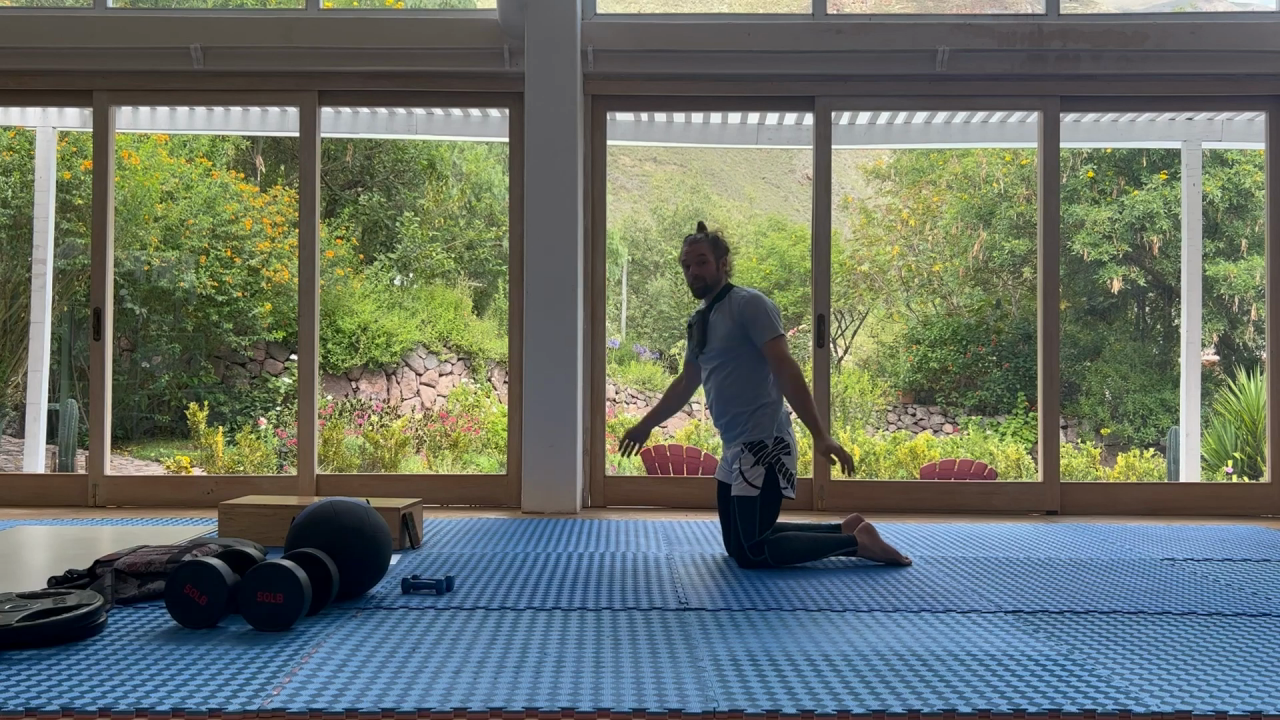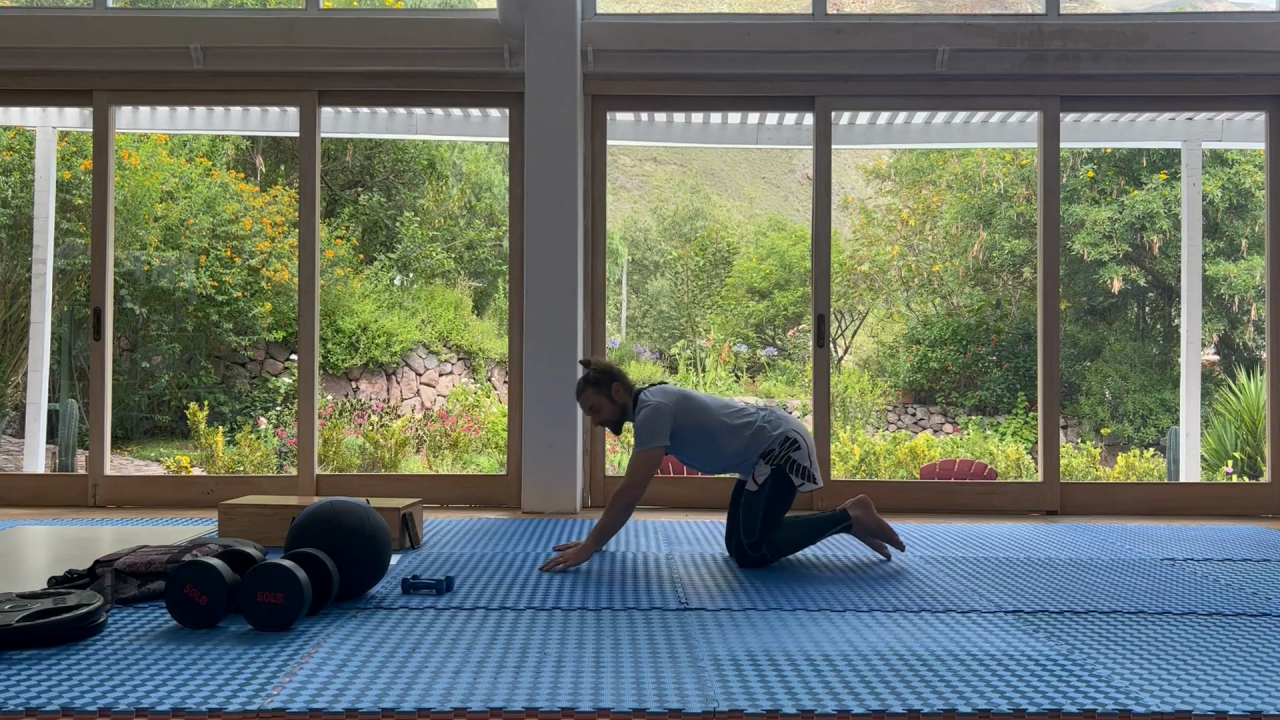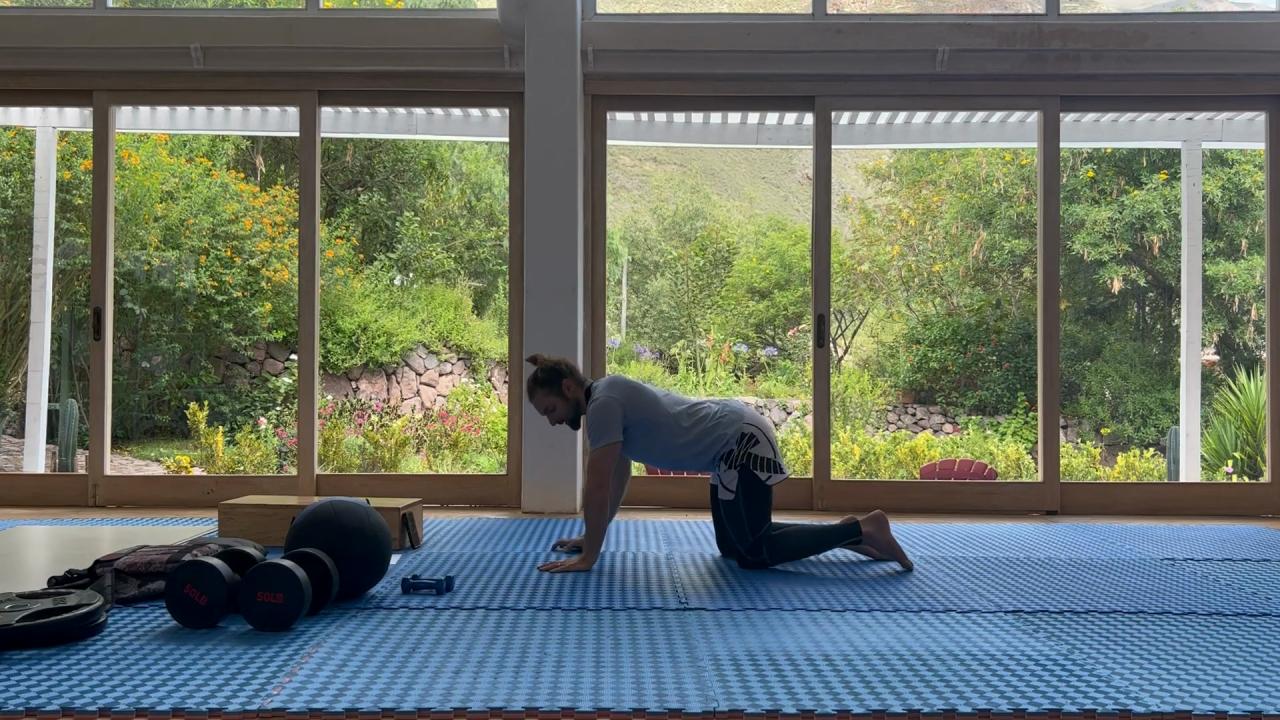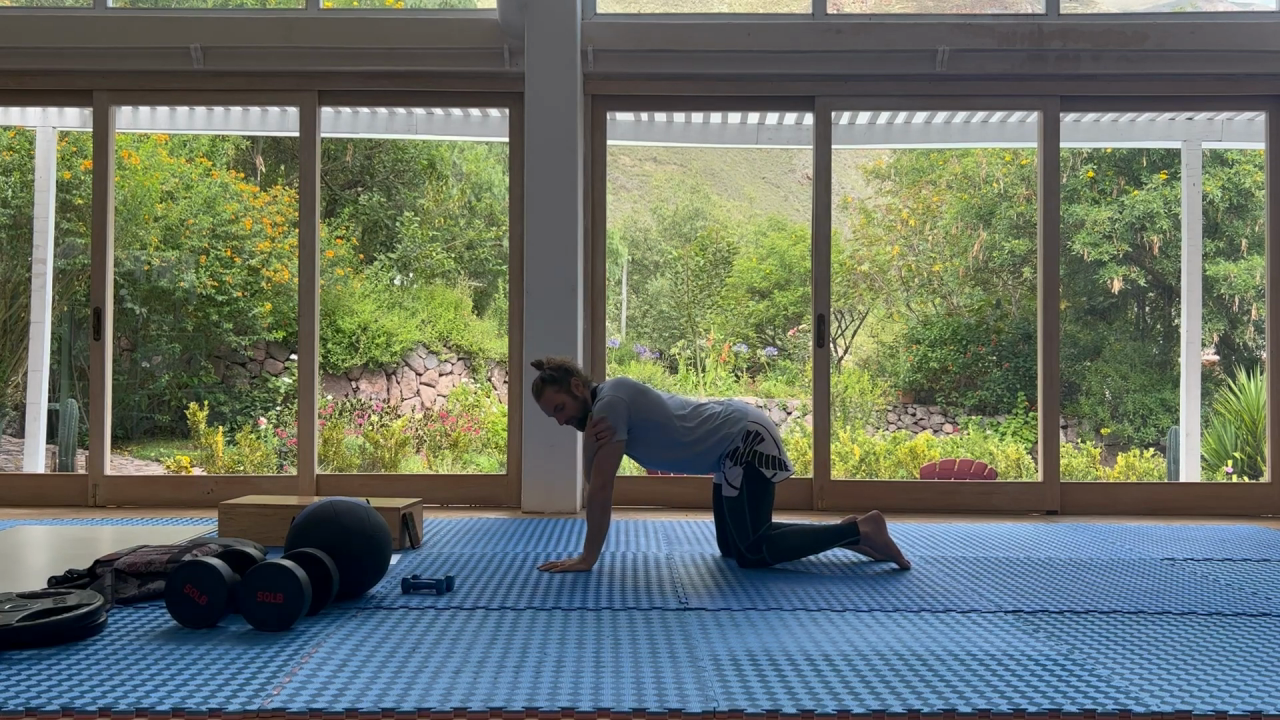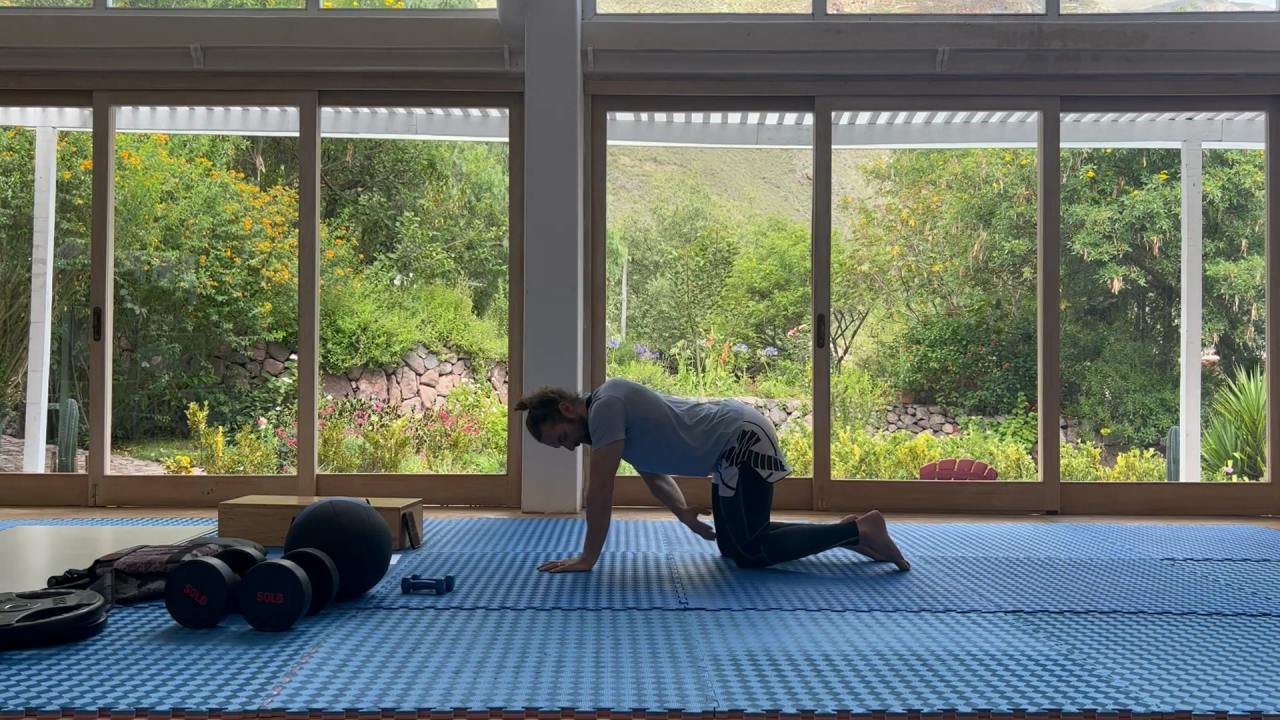
dt=1s
person 1, frame 1
left shoulder: (749, 304)
right shoulder: (701, 321)
left elbow: (786, 371)
right elbow: (684, 384)
left wrist: (822, 434)
right wrist: (645, 425)
left hip: (763, 446)
right hip: (738, 448)
left knee: (750, 552)
right knee: (741, 544)
left ankle: (856, 541)
right ankle: (847, 530)
person 1, frame 2
left shoulder: (654, 410)
right shoulder: (649, 409)
left elbow: (631, 491)
right elbow: (630, 488)
left wrist: (588, 549)
right wrist: (594, 539)
left hip: (782, 446)
right hip: (769, 449)
left knee: (751, 552)
right knee: (739, 544)
left ankle: (850, 517)
right ankle: (848, 517)
person 1, frame 3
left shoulder: (602, 405)
right shoulder: (609, 398)
left elbow: (597, 488)
right elbow: (617, 479)
left wrist: (588, 557)
right wrist: (592, 536)
left hip: (742, 442)
right hip: (733, 440)
left knee: (753, 554)
right knee: (731, 544)
left ankle: (861, 529)
right ankle: (845, 533)
person 1, frame 4
left shoulder: (608, 404)
right shoulder: (605, 406)
left elbow: (602, 490)
right elbow: (600, 482)
left wrist: (587, 558)
right wrist: (592, 449)
left hip: (745, 440)
right hip: (737, 438)
left knee: (753, 553)
right knee: (732, 545)
left ankle: (858, 529)
right ankle: (848, 531)
person 1, frame 5
left shoulder: (605, 407)
right shoulder: (614, 414)
left elbow: (600, 491)
right elbow: (658, 480)
left wrist: (587, 559)
right wrist: (684, 513)
left hip: (742, 438)
right hip: (735, 436)
left knee: (751, 552)
right knee: (732, 545)
left ankle: (859, 531)
right ankle: (847, 530)
